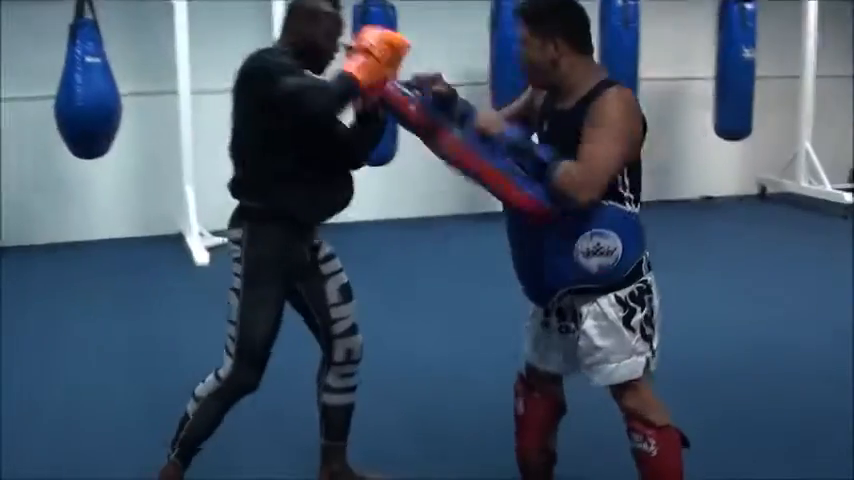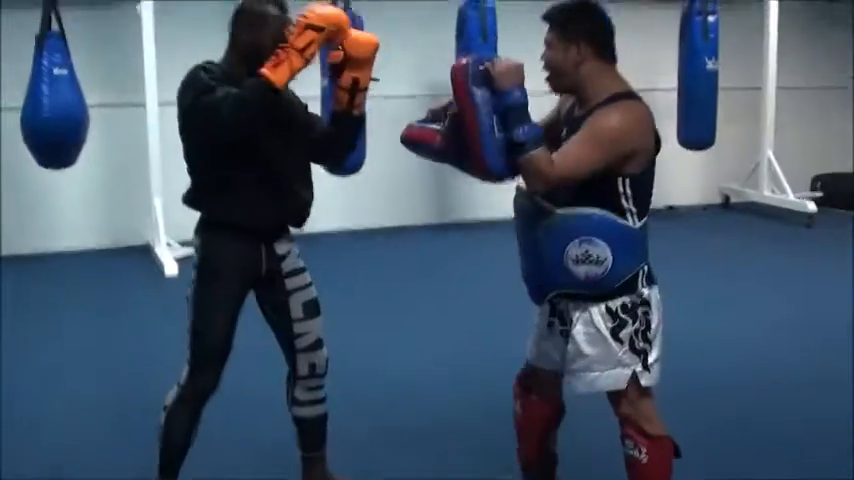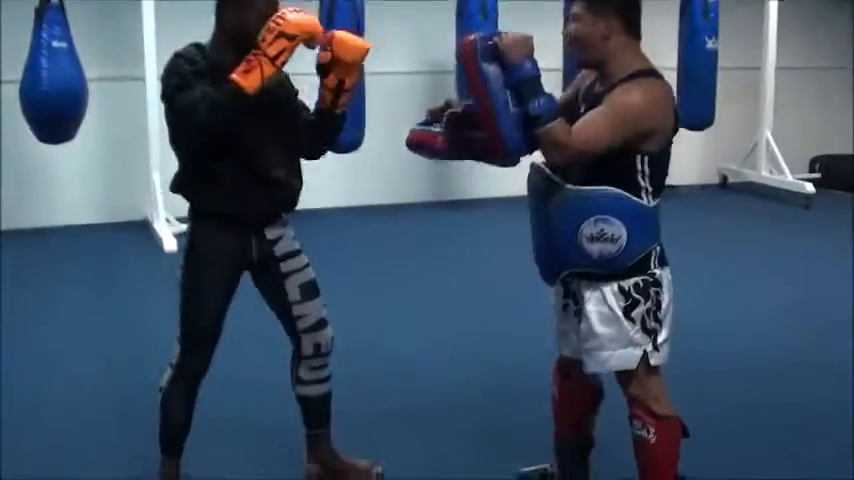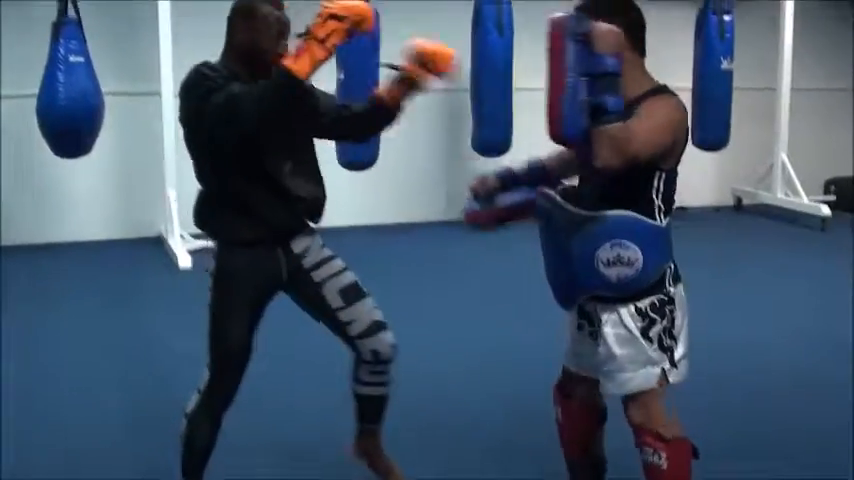
dt=0.2s
person 1, frame 1
left shoulder: (613, 104)
right shoulder: (547, 98)
left elbow: (583, 187)
right elbow: (493, 133)
left wrist: (510, 146)
right wrist: (444, 98)
left hip: (612, 283)
right hip: (564, 278)
left knee: (633, 396)
right knee: (538, 382)
person 1, frame 2
left shoulder: (624, 117)
right shoulder: (579, 104)
left elbow: (545, 173)
right elbow: (531, 148)
left wrist: (511, 97)
right wrist: (497, 109)
left hip: (615, 291)
right hip: (569, 284)
left knee: (632, 404)
right knee: (535, 383)
person 1, frame 3
left shoulder: (646, 94)
right shoulder: (591, 80)
left elbow: (564, 147)
right elbow: (553, 128)
left wrist: (523, 72)
left hip: (627, 267)
right hip: (585, 262)
left knee: (641, 384)
right knee: (573, 372)
person 1, frame 4
left shoulder: (662, 109)
right shoulder: (602, 99)
left elbow: (611, 154)
right elbow: (568, 161)
right wrist: (507, 179)
left hip: (639, 290)
left knee: (644, 407)
right knee: (574, 389)
person 2, frame 1
left shoulder: (301, 81)
right shoulder: (265, 68)
left elbow: (349, 152)
right elbow: (316, 106)
left wrist: (374, 91)
right wrist: (364, 61)
left hip: (305, 234)
right hip: (263, 234)
left knee: (344, 348)
right knee: (243, 369)
person 2, frame 2
left shoulder: (278, 93)
right shoulder: (205, 82)
left elbow: (334, 153)
right elbow: (228, 124)
left wrist: (350, 87)
right wrist: (289, 60)
left hip: (277, 245)
right hip: (224, 244)
left knee: (311, 360)
right knee: (202, 375)
person 2, frame 3
left shoulder: (272, 77)
right shoulder: (189, 67)
left elbow: (312, 143)
right elbow: (200, 127)
left wrist: (336, 85)
right wrist: (261, 63)
left hip: (271, 228)
right hip: (215, 231)
left knee: (314, 338)
right knee: (193, 357)
person 2, frame 4
left shoulder: (287, 94)
right shoulder: (204, 86)
left elbow: (352, 124)
right elbow: (246, 113)
left wrist: (406, 80)
right wrist: (312, 48)
left hip: (298, 242)
right hip: (242, 253)
left knee: (377, 344)
right knee: (222, 381)
